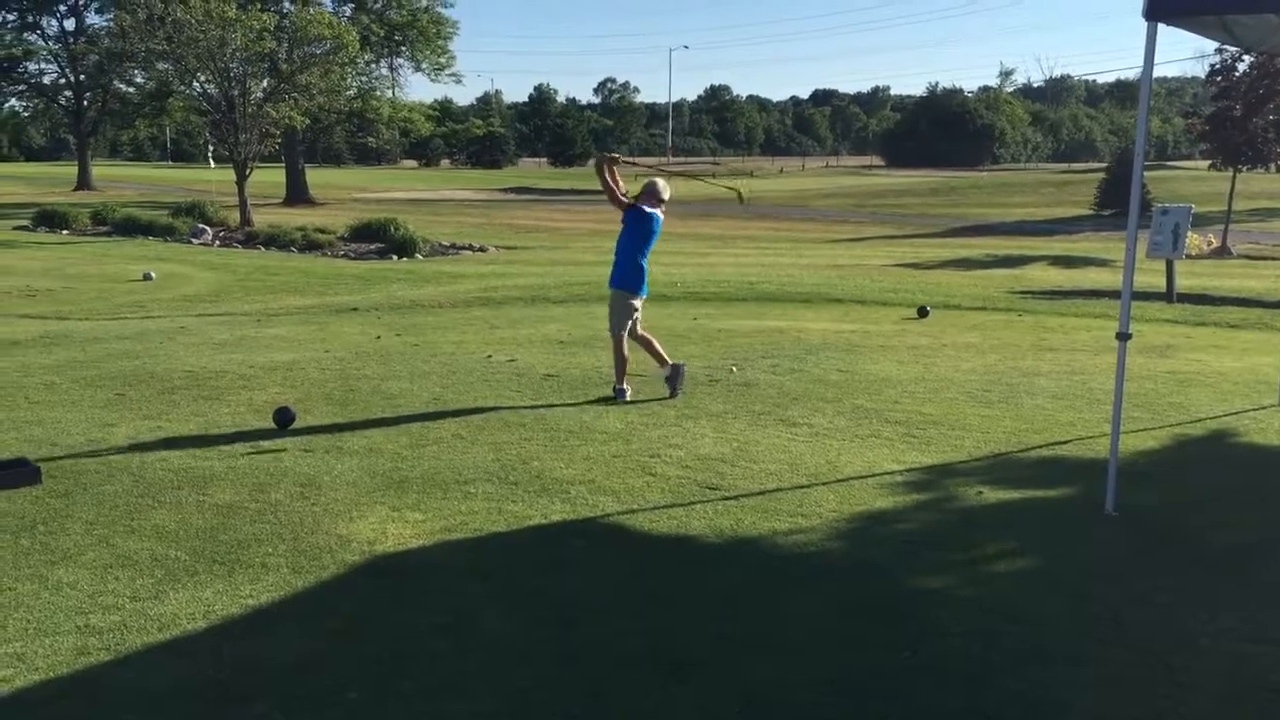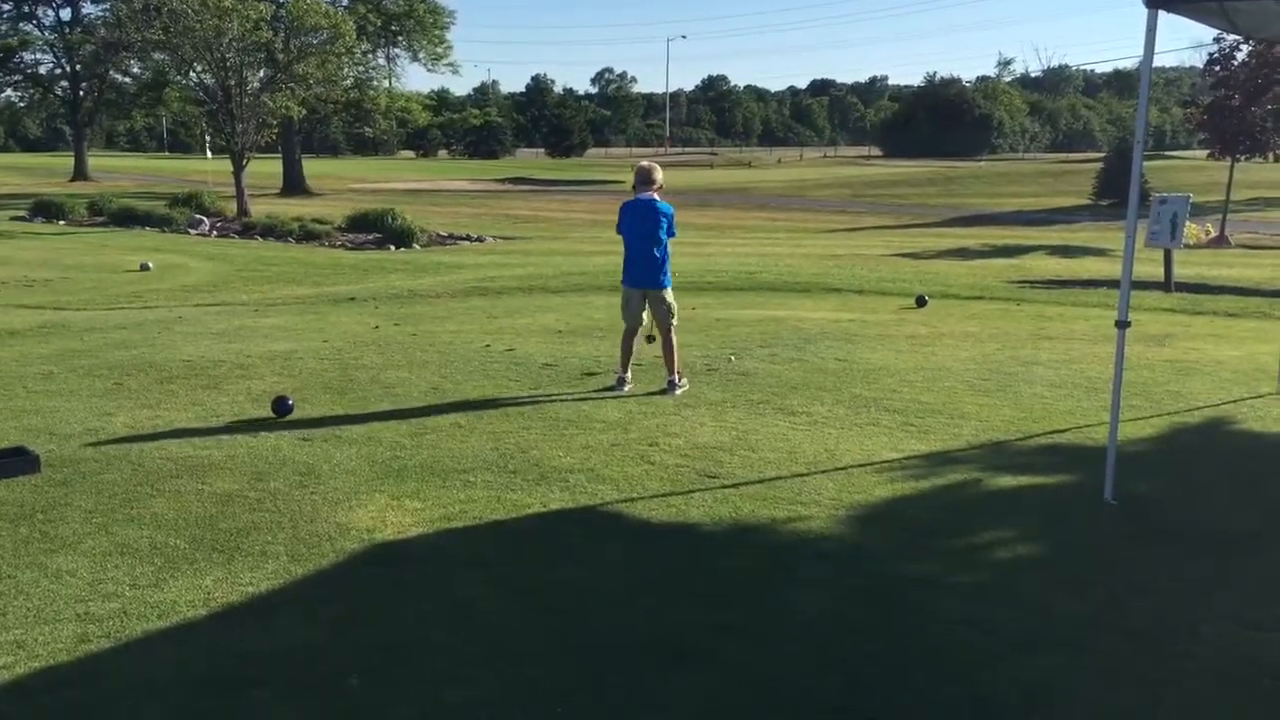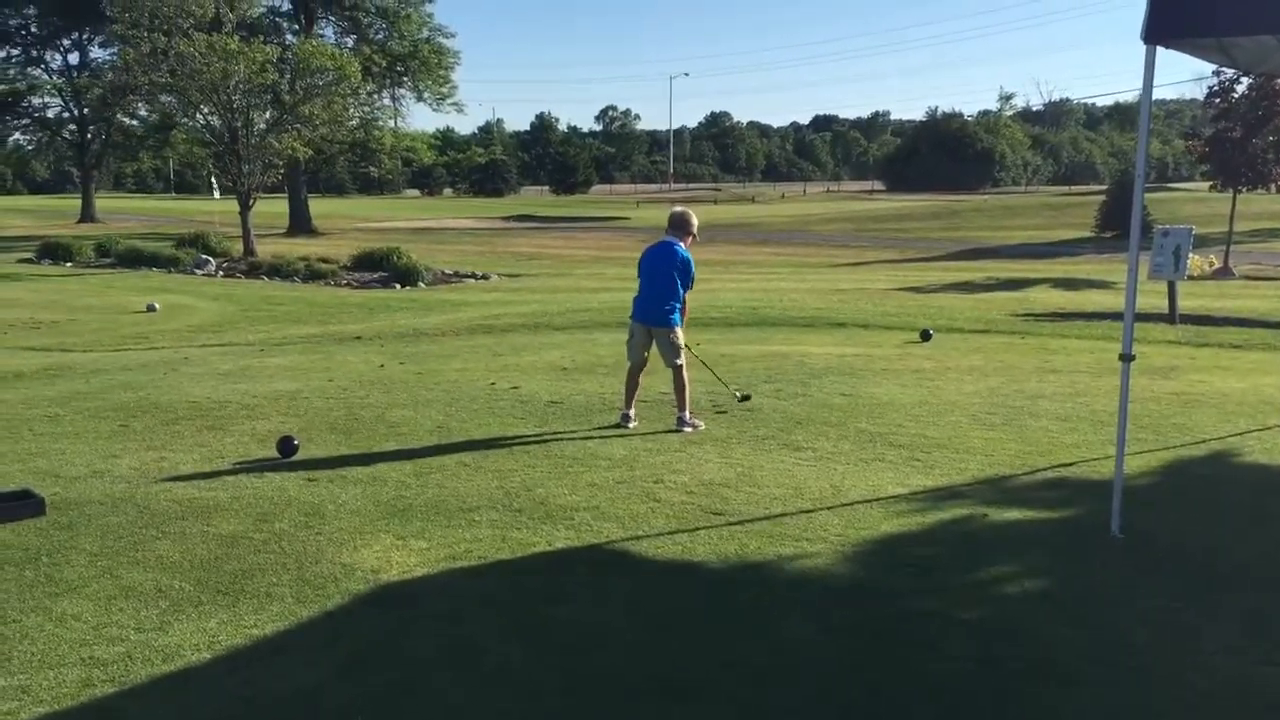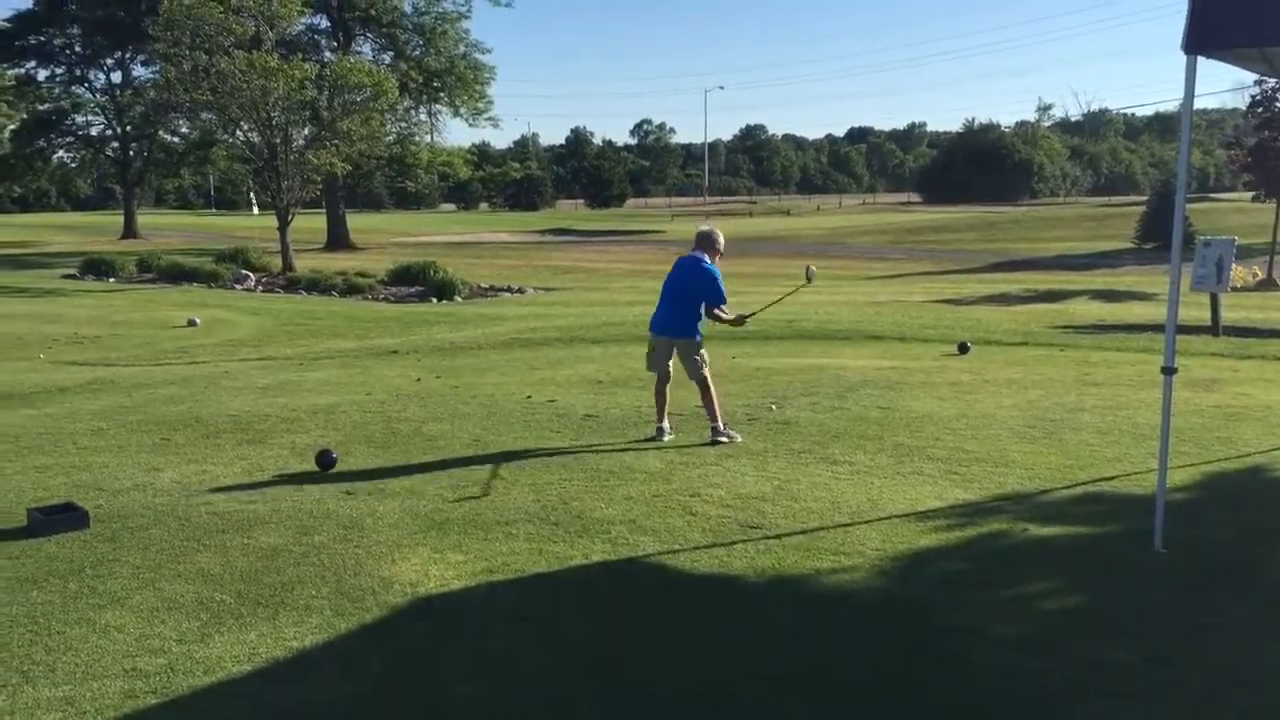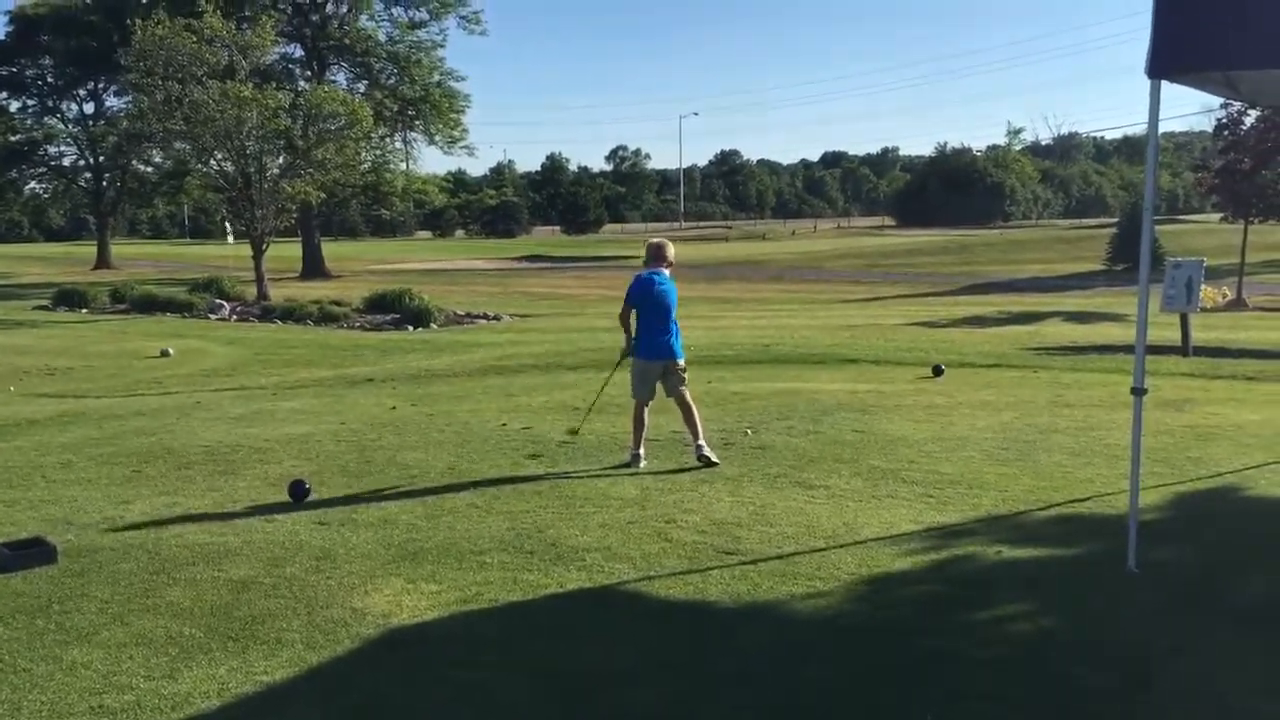
dt=1s
person 1, frame 1
left shoulder: (646, 216)
right shoulder: (651, 218)
left elbow: (619, 200)
right elbow: (624, 197)
left wrist: (605, 168)
right wrist: (611, 168)
left hip: (626, 284)
right hip: (636, 284)
left knee: (619, 335)
right knee: (634, 332)
left ankle: (621, 388)
right ankle: (670, 368)
person 1, frame 2
left shoulder: (626, 208)
right shoulder: (666, 210)
left elbow: (625, 237)
right elbow: (667, 241)
left hip: (632, 279)
right hip: (659, 279)
left knee: (631, 328)
right knee: (667, 329)
left ankle: (623, 376)
right ankle: (673, 379)
person 1, frame 3
left shoulder: (649, 252)
right shoulder: (685, 258)
right elbow: (683, 298)
right wrist: (681, 324)
left hip: (641, 316)
right hip: (666, 318)
left knee: (636, 365)
right knee: (678, 367)
left ankle: (627, 413)
right ankle: (684, 417)
person 1, frame 4
left shoulder: (682, 262)
right shoulder: (711, 274)
right elbow: (712, 312)
right wrist: (732, 320)
left hip: (659, 327)
right hip: (685, 331)
left knee: (662, 377)
right knee: (703, 379)
left ankle: (662, 426)
right ankle: (718, 428)
person 1, frame 5
left shoulder: (642, 280)
right shoulder: (670, 282)
left elbow: (625, 314)
left wrist: (628, 340)
left hip: (646, 352)
right hip: (672, 352)
left knee: (642, 402)
right knee: (683, 399)
left ankle: (637, 453)
right ankle: (701, 446)
